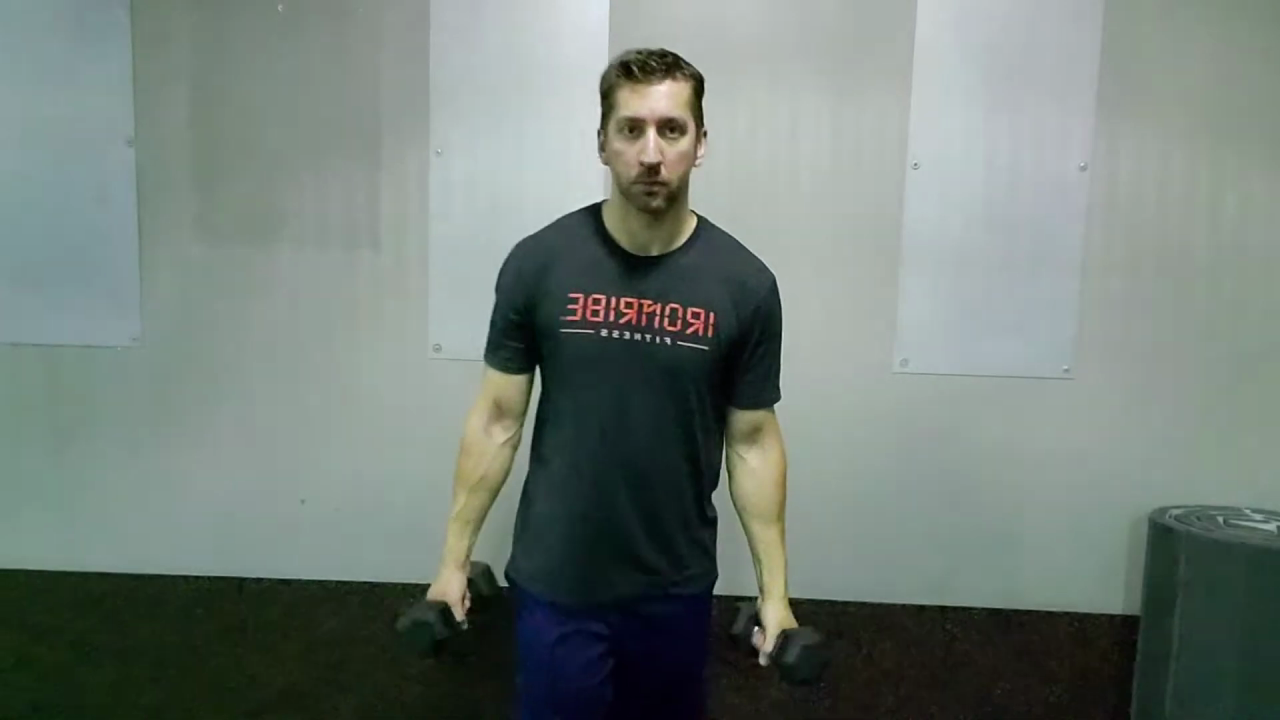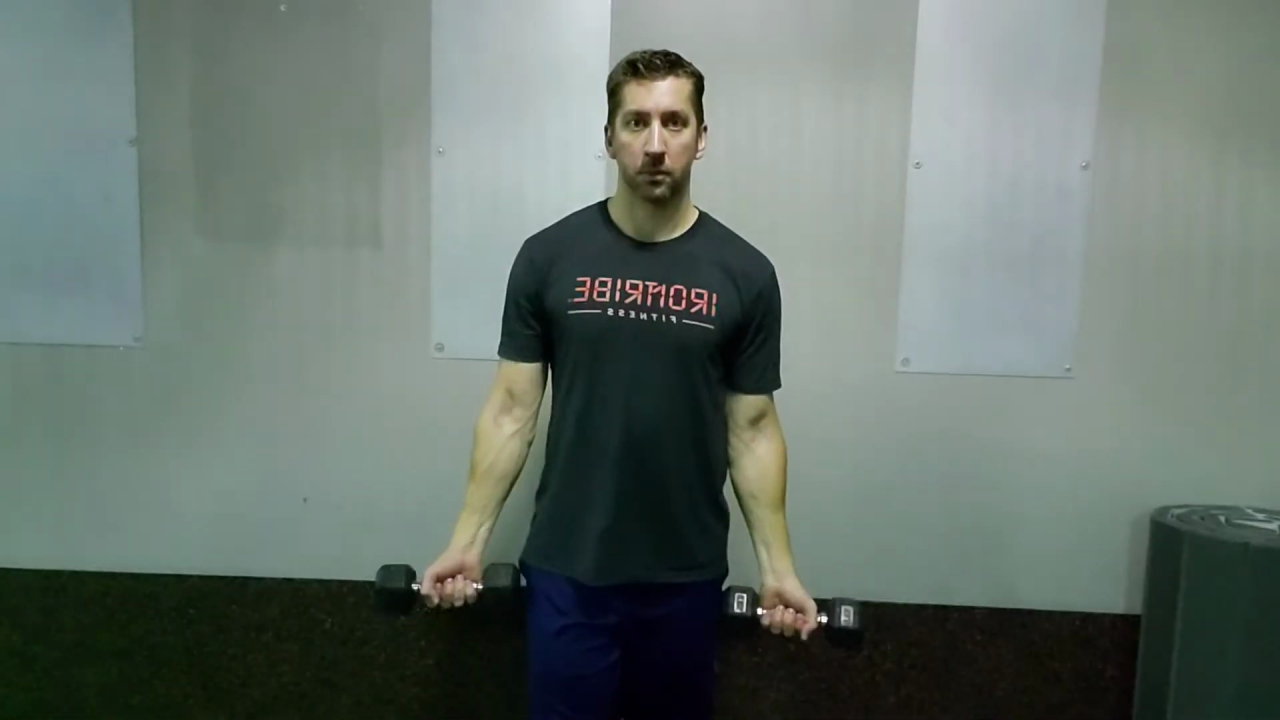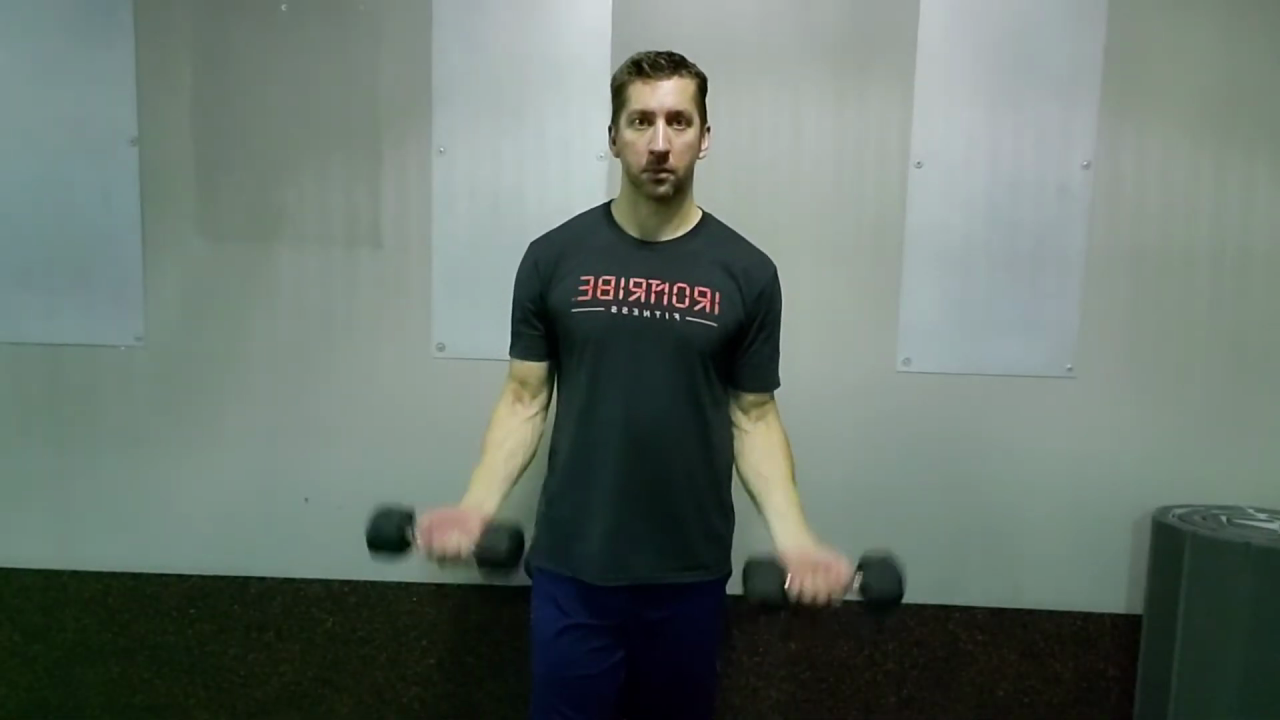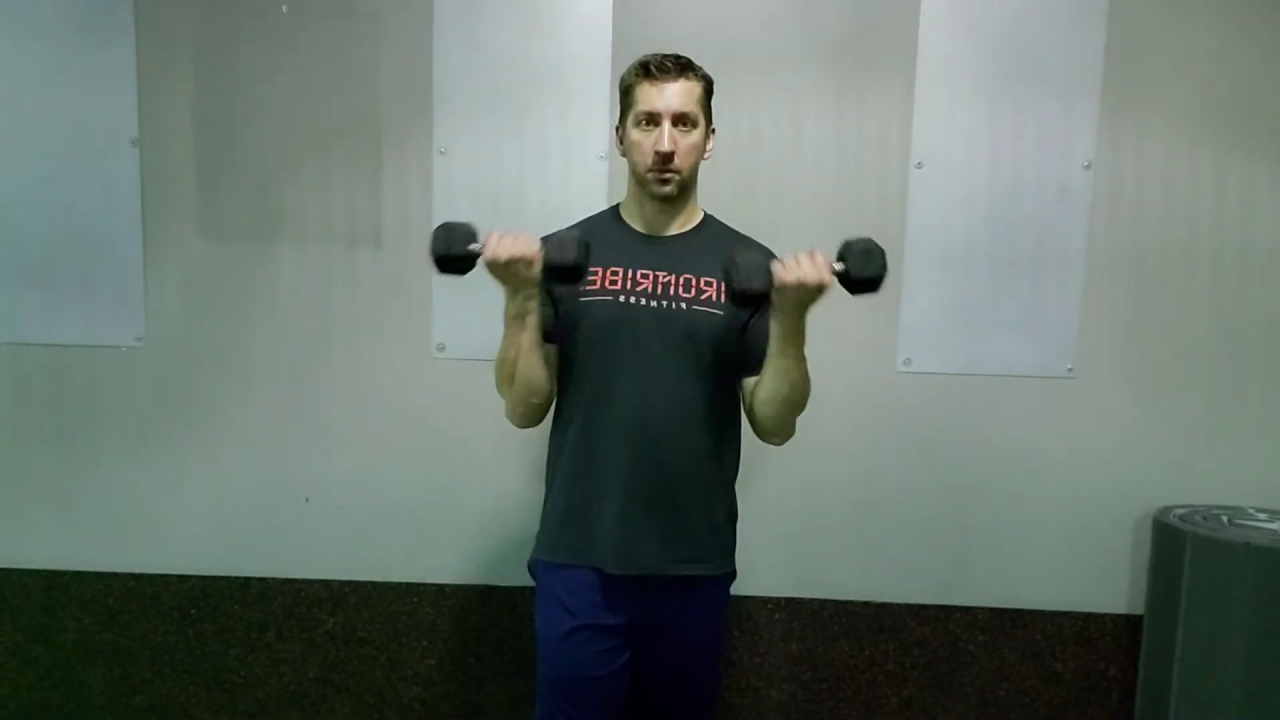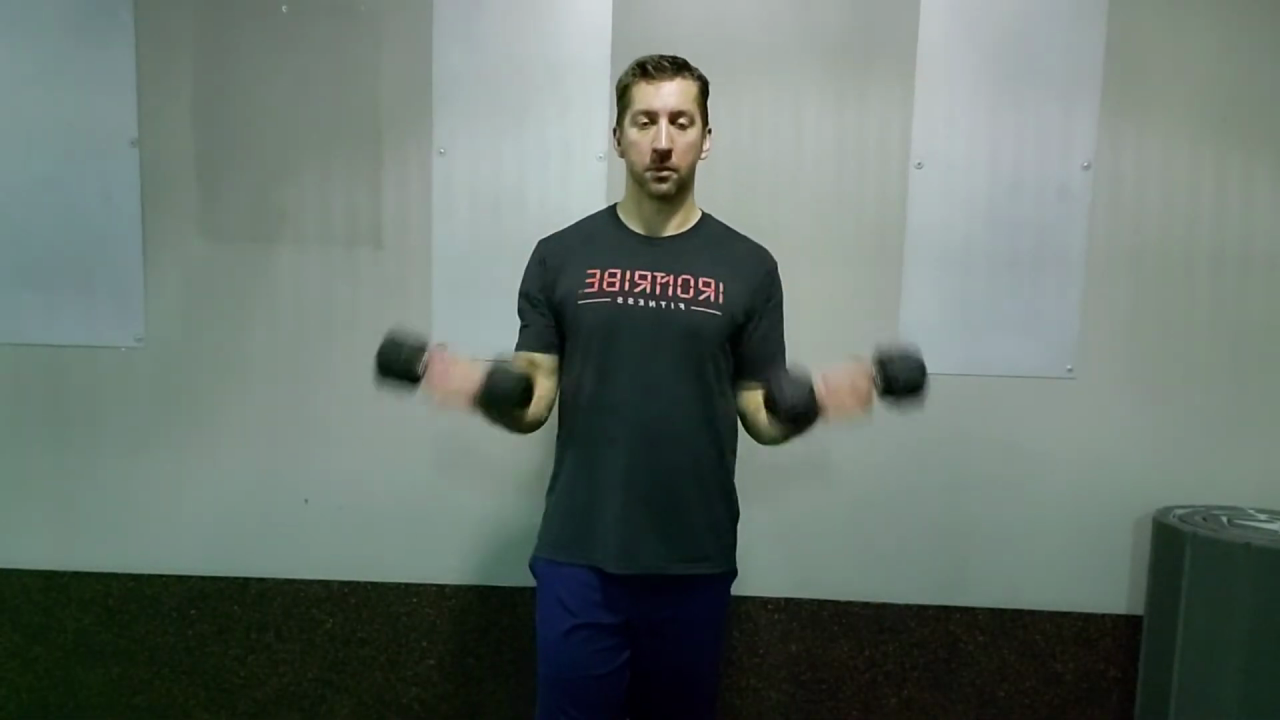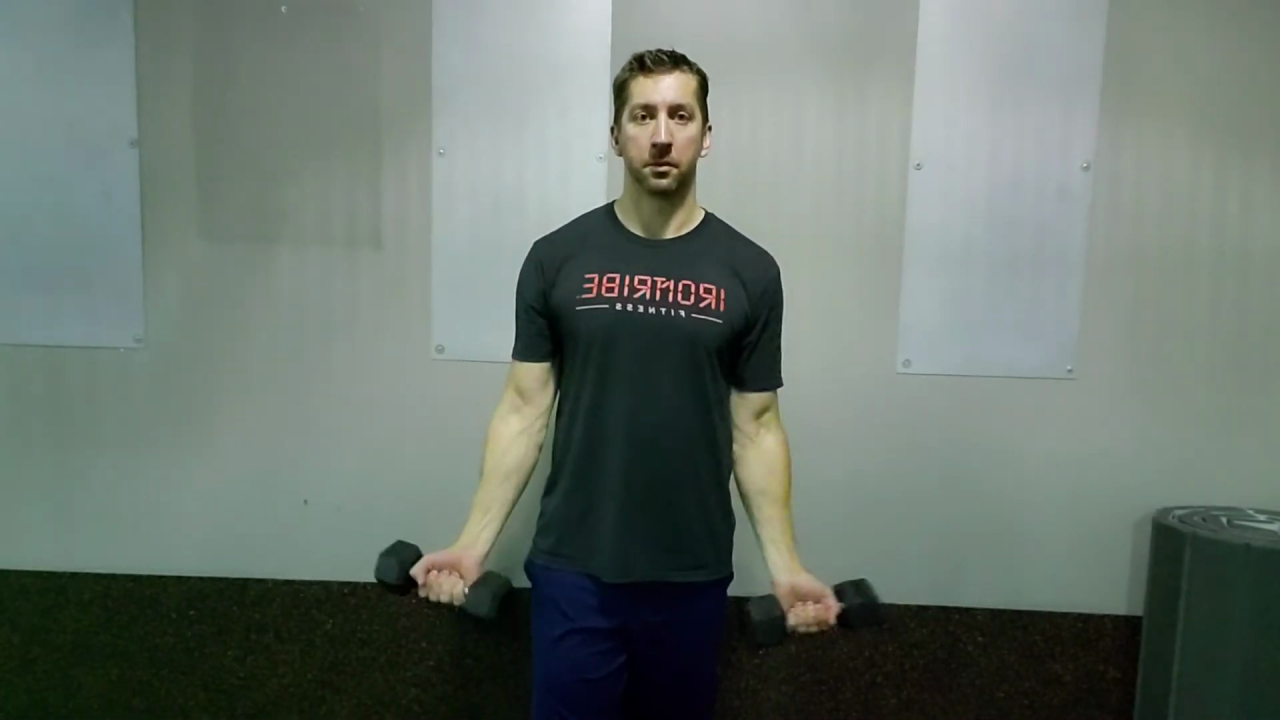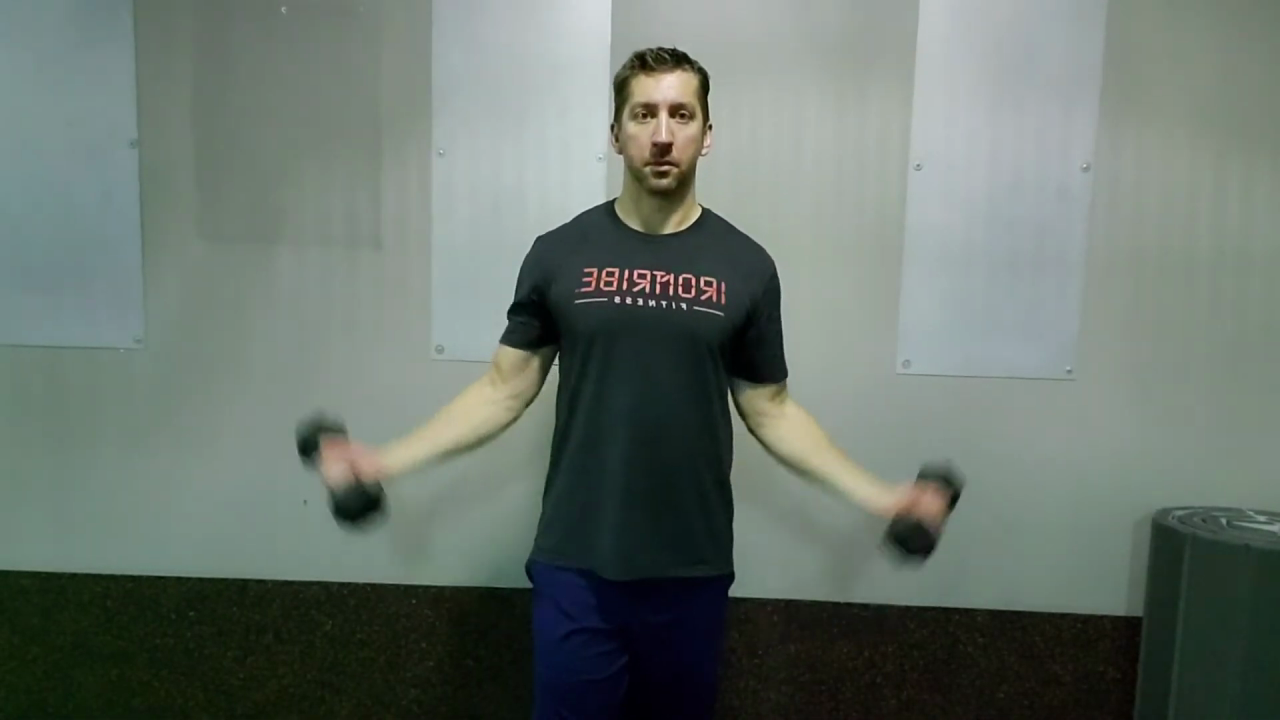
dt=0.5s
person 1, frame 1
left shoulder: (744, 284)
right shoulder: (537, 264)
left elbow: (752, 440)
right elbow: (498, 419)
left wrist: (774, 588)
right wrist: (455, 555)
left hip: (675, 587)
right hip: (557, 581)
person 1, frame 2
left shoulder: (744, 273)
right shoulder: (549, 256)
left elbow: (752, 427)
right elbow: (511, 409)
left wrist: (777, 565)
right wrist: (468, 540)
left hip: (687, 571)
right hip: (569, 566)
person 1, frame 3
left shoulder: (746, 271)
right shoulder: (553, 257)
left elbow: (753, 415)
right elbow: (525, 398)
left wrist: (793, 538)
right wrist: (478, 509)
left hip: (690, 568)
right hip: (572, 565)
person 1, frame 4
left shoulder: (747, 263)
left elbow: (773, 424)
right elbow: (524, 408)
left wrist: (787, 318)
right wrist: (522, 297)
left hip: (694, 559)
right hip: (578, 555)
person 1, frame 5
left shoulder: (746, 265)
right shoulder: (562, 255)
left elbow: (760, 406)
right elbow: (534, 396)
left wrist: (812, 401)
right wrist: (483, 389)
left hip: (695, 560)
right hip: (579, 555)
person 1, frame 6
left shoulder: (749, 270)
right shoulder: (556, 258)
left elbow: (755, 424)
right elbow: (524, 408)
left wrist: (783, 563)
right wrist: (474, 543)
left hip: (691, 570)
right hip: (575, 564)
person 1, frame 7
left shoulder: (745, 265)
right shoulder: (559, 253)
left elbow: (769, 410)
right elbow: (505, 390)
left wrist: (870, 491)
right wrist: (391, 458)
left hip: (692, 564)
right hip: (576, 561)
